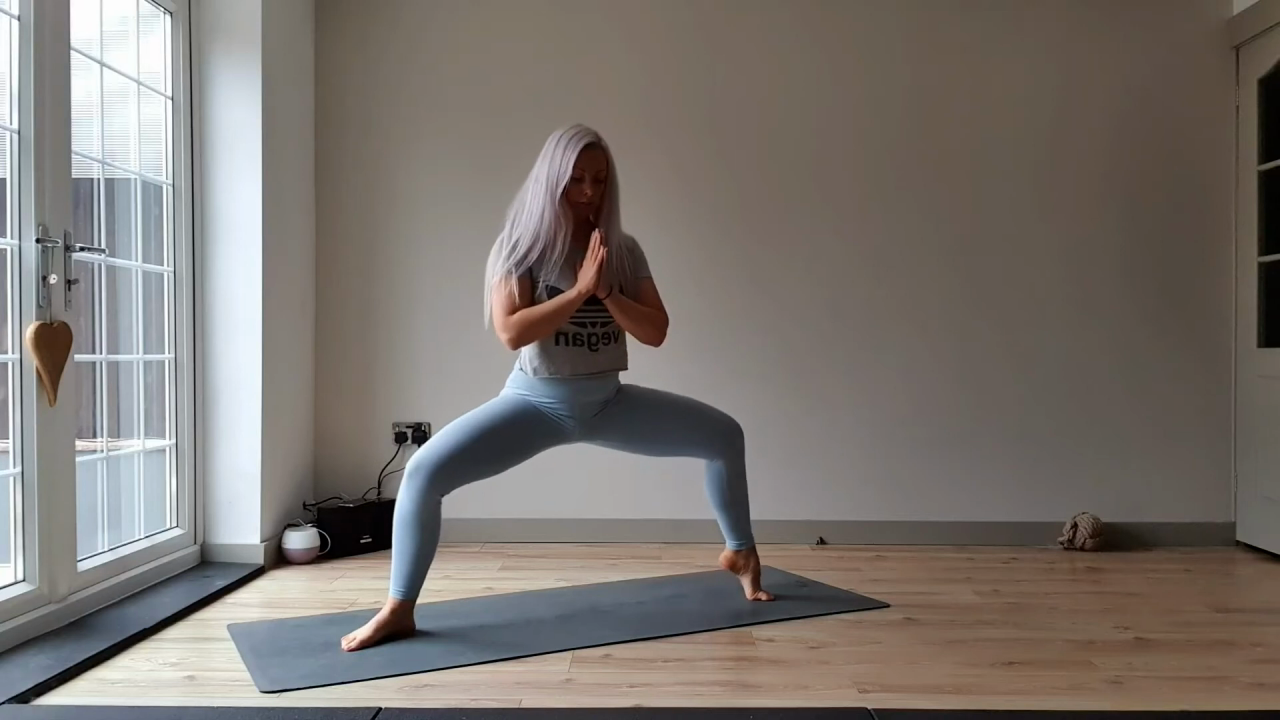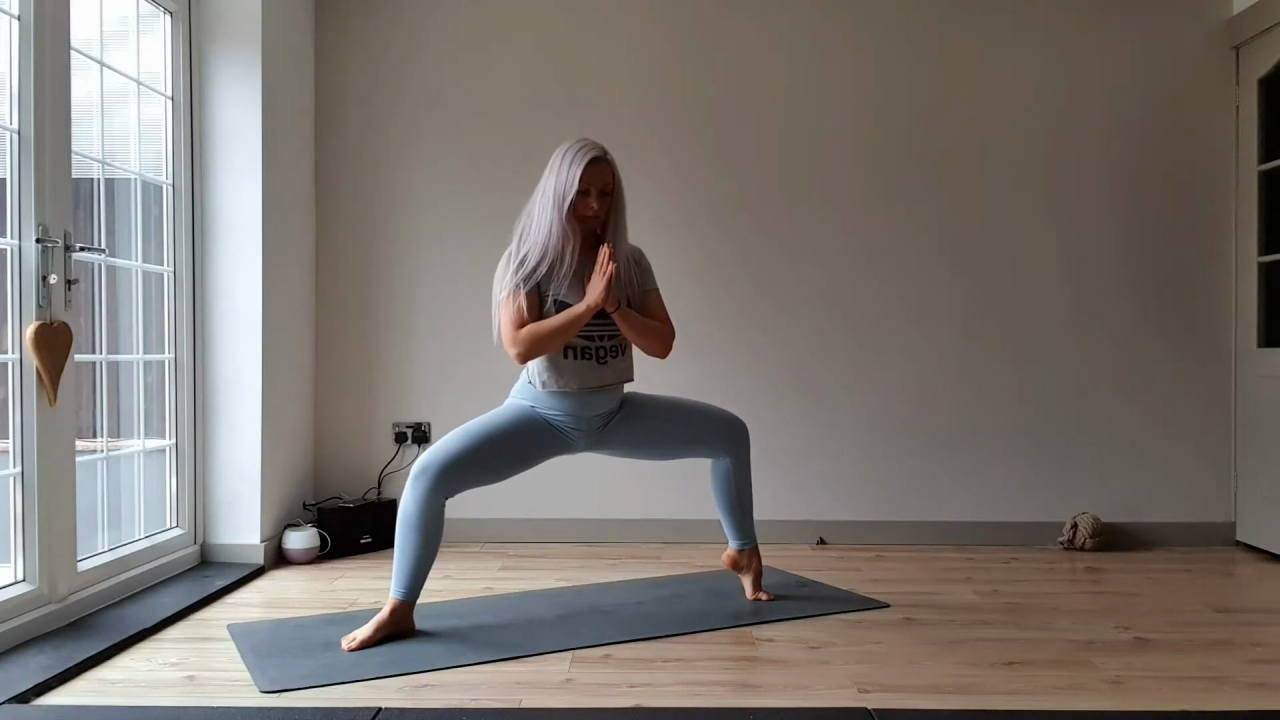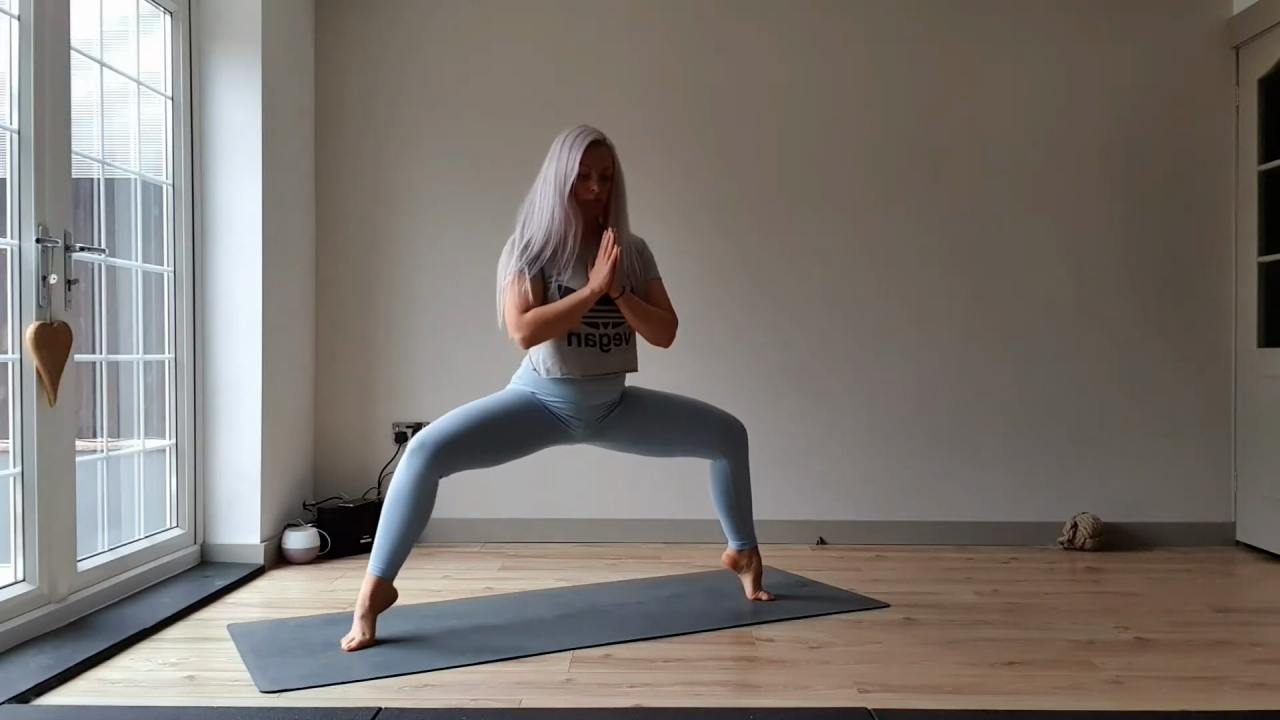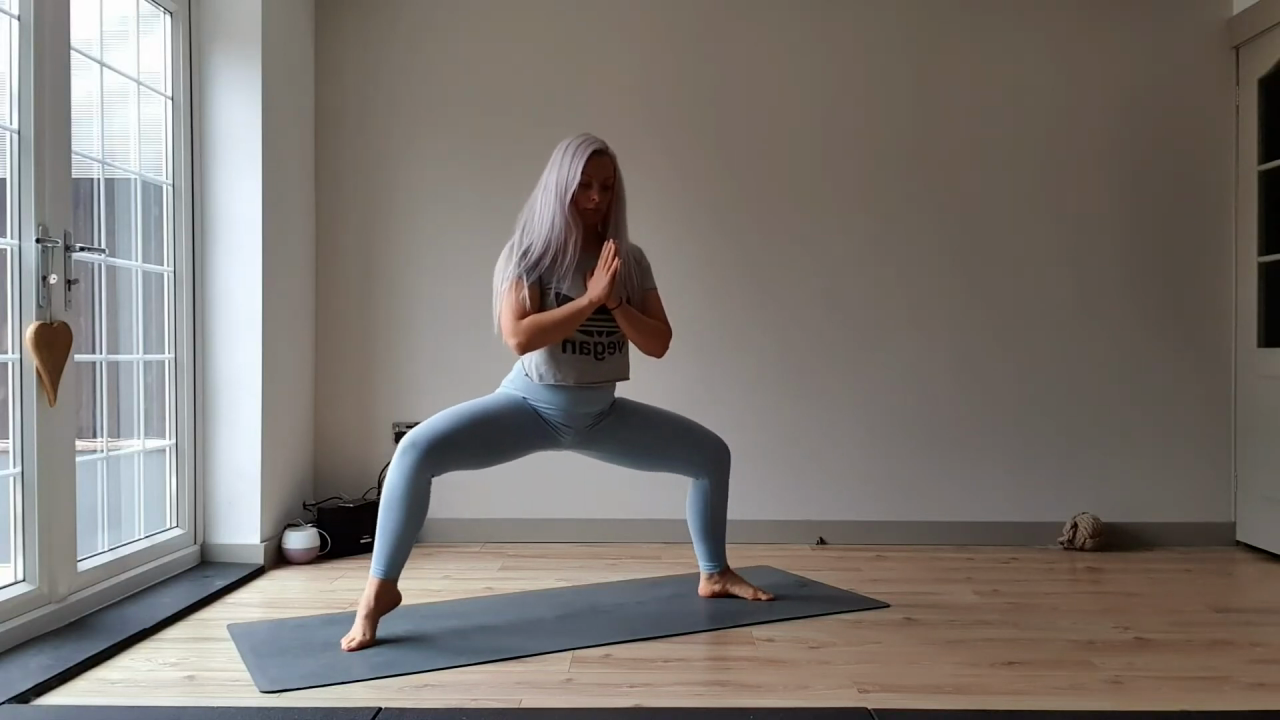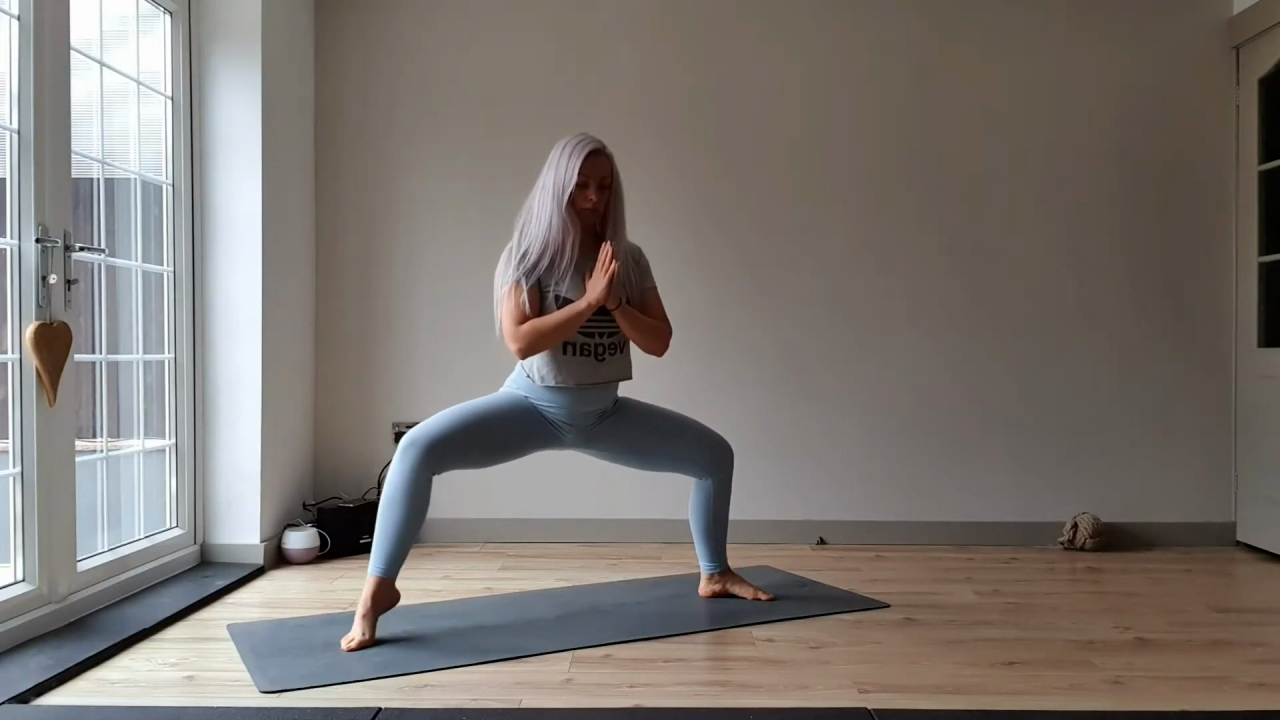
dt=1s
person 1, frame 1
left shoulder: (623, 249)
right shoulder: (521, 244)
left elbow: (656, 331)
right elbow: (510, 332)
left wrist: (606, 293)
right wrist: (579, 289)
left hip: (607, 400)
right hip: (535, 401)
left knee: (725, 435)
right knee: (425, 471)
left ankle: (740, 552)
right ankle: (398, 610)
person 1, frame 2
left shoulder: (630, 261)
right shoulder: (528, 259)
left elbow: (662, 344)
right elbow: (519, 346)
left wrist: (614, 308)
right wrist: (588, 305)
left hip: (612, 412)
right hip: (540, 412)
left knee: (731, 433)
right knee: (430, 472)
left ankle: (743, 552)
right ankle: (399, 609)
person 1, frame 3
left shoulder: (633, 251)
right shoulder: (532, 246)
left elbow: (666, 333)
right elbow: (523, 331)
left wrist: (619, 293)
right wrist: (592, 289)
left hip: (612, 403)
right hip: (541, 400)
left knee: (729, 434)
right knee: (426, 451)
left ankle: (742, 551)
right ankle: (377, 586)
person 1, frame 4
left shoulder: (629, 259)
right shoulder: (529, 251)
left elbow: (659, 343)
right elbow: (518, 336)
left wrist: (615, 303)
right wrist: (590, 299)
left hip: (600, 411)
right hip: (531, 404)
left knee: (712, 454)
right knee: (417, 450)
left ankle: (714, 574)
right ankle: (382, 588)
person 1, frame 5
left shoulder: (628, 258)
right shoulder: (529, 253)
left elbow: (659, 342)
right elbow: (519, 341)
left wrist: (614, 304)
right wrist: (589, 301)
left hip: (603, 411)
right hip: (534, 404)
left knee: (716, 454)
right knee: (419, 448)
left ankle: (715, 575)
right ankle: (379, 587)
